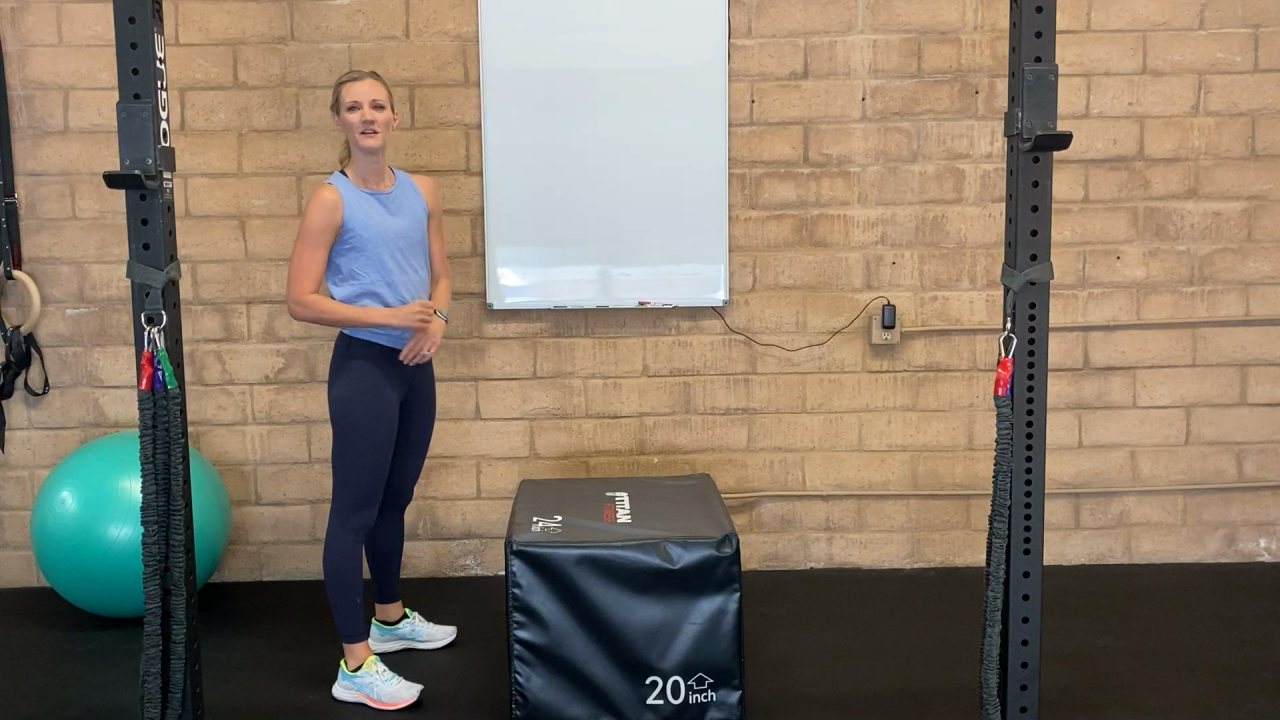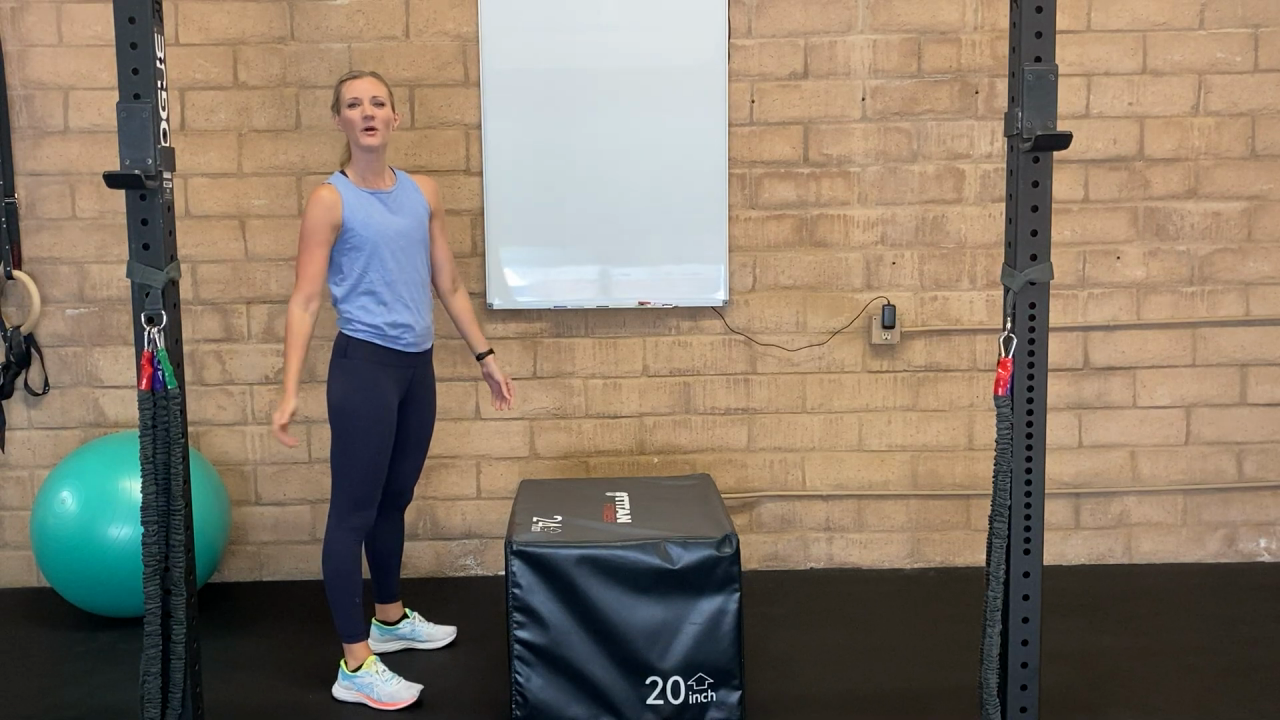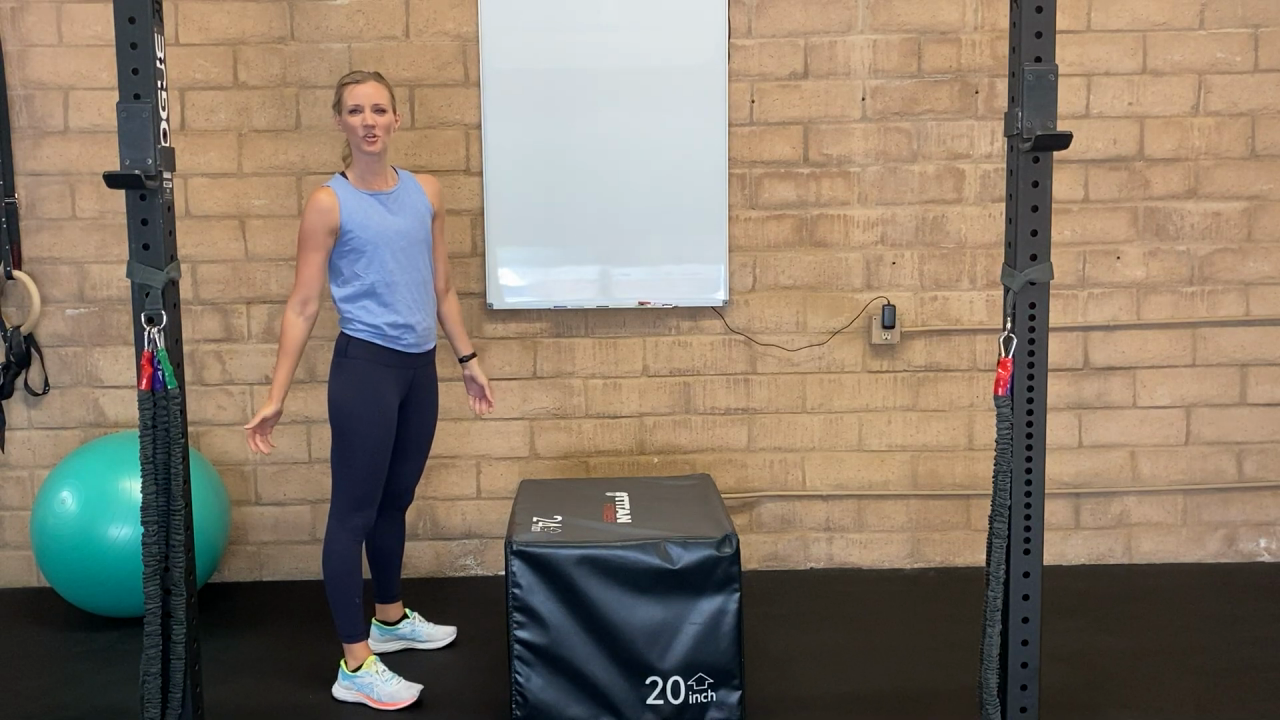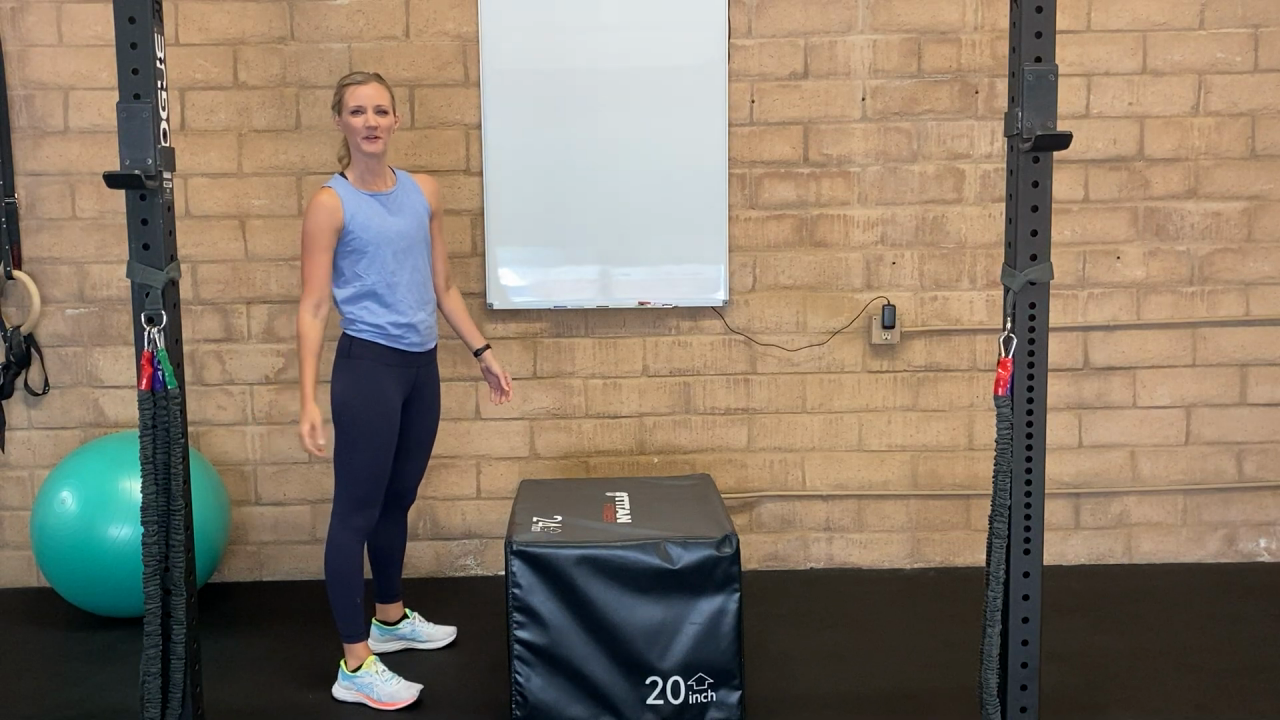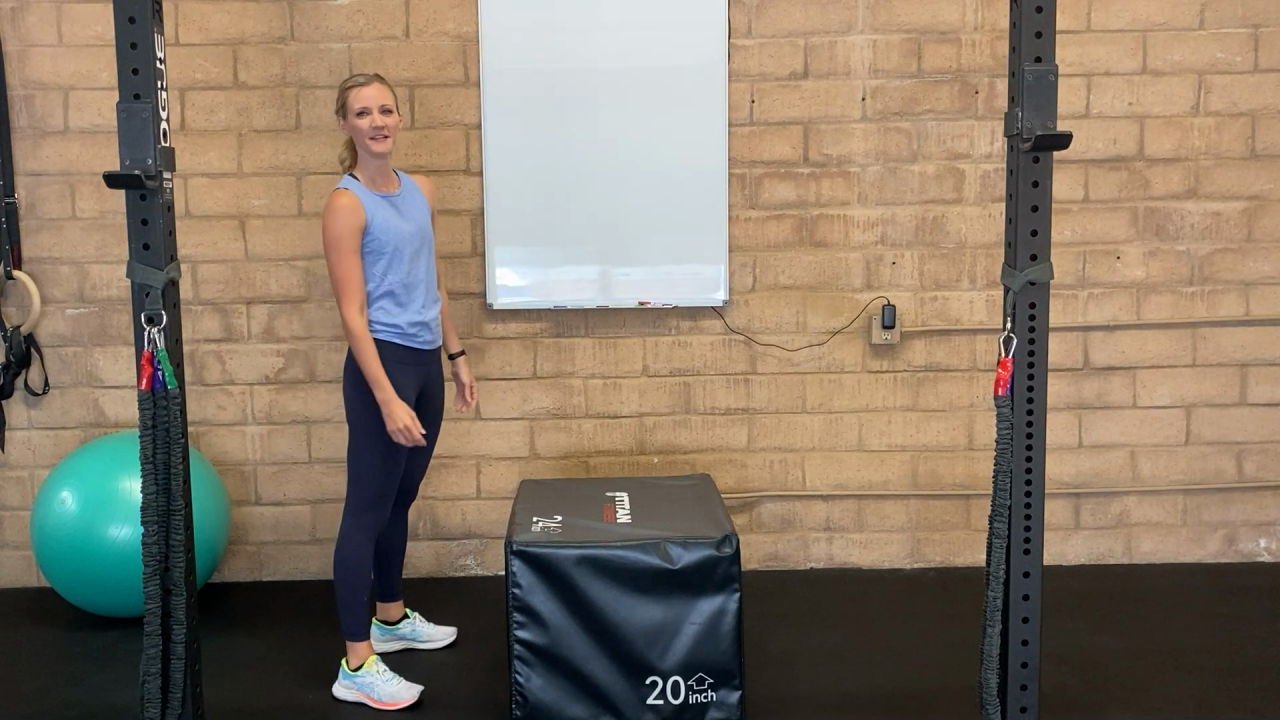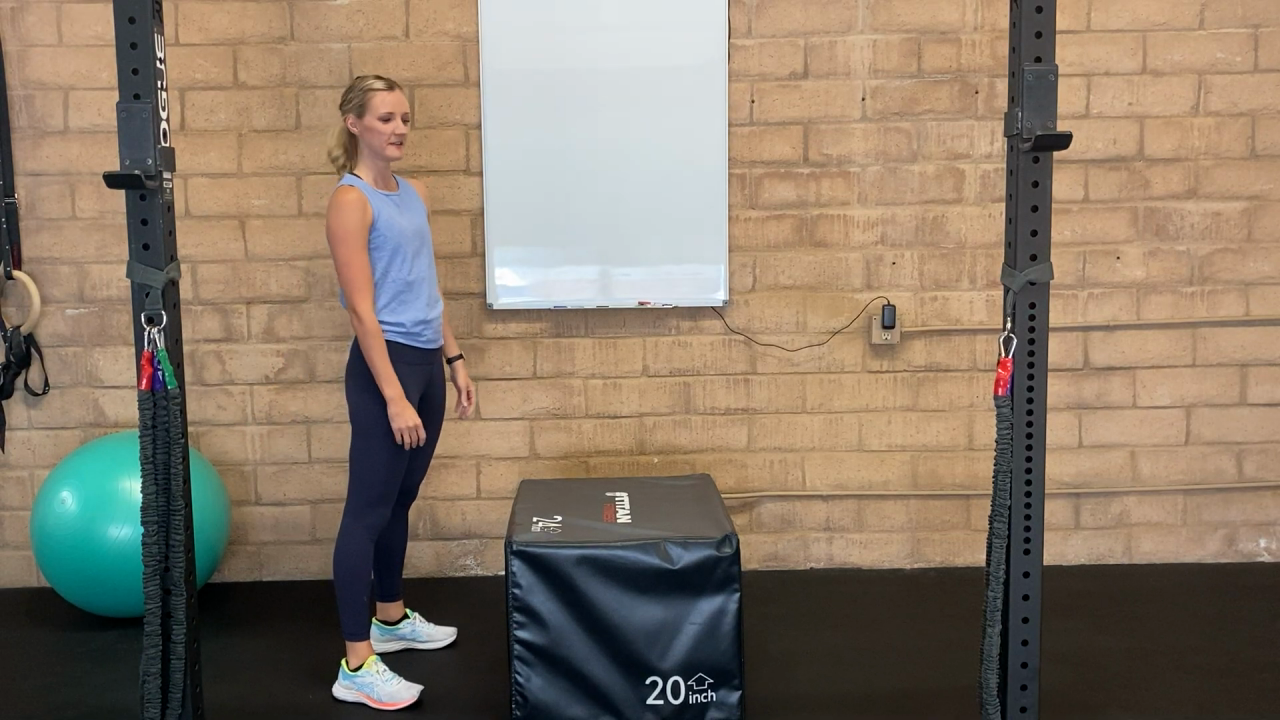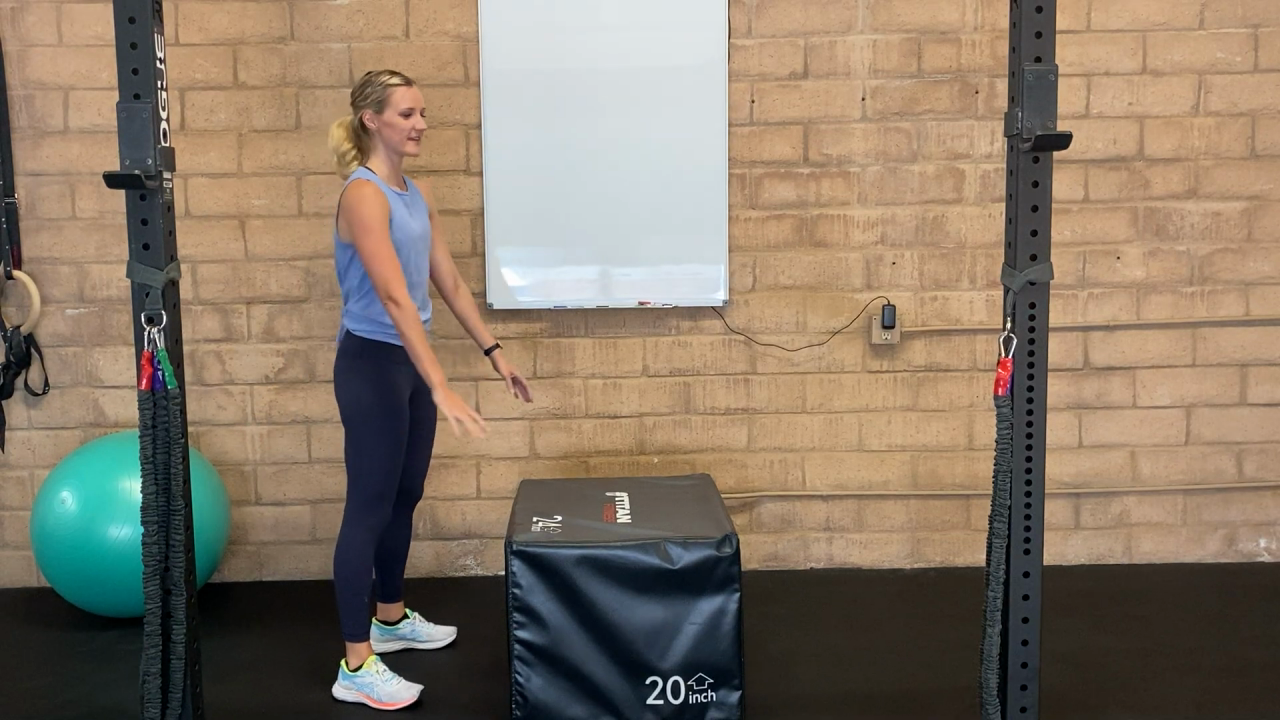
dt=0.4s
person 1, frame 1
left shoulder: (421, 191)
right shoulder: (329, 200)
left elbow: (438, 277)
right elbow: (300, 300)
left wrist: (434, 320)
right wrist: (386, 317)
left hip: (414, 367)
right hip: (363, 366)
left knee: (394, 499)
right knee: (355, 508)
left ankle: (391, 618)
right ankle: (354, 665)
person 1, frame 2
left shoulder: (424, 192)
right shoulder: (330, 200)
left elbow: (448, 284)
right elbow: (304, 300)
left wrist: (484, 354)
right wrist: (290, 392)
left hip: (416, 365)
right hip: (364, 366)
left knee: (394, 500)
right knee: (354, 510)
left ankle: (391, 617)
right ankle: (355, 666)
person 1, frame 3
left shoulder: (425, 192)
right shoulder: (328, 203)
right elbow: (302, 305)
left wrist: (467, 358)
right wrist: (276, 396)
left hip: (419, 366)
right hip: (365, 367)
left knee: (396, 500)
right knee: (355, 509)
left ankle: (391, 619)
right ankle: (355, 666)
person 1, frame 4
left shoulder: (423, 191)
right shoulder: (330, 203)
right elbow: (313, 308)
left wrist: (482, 351)
right wrist: (309, 401)
left hip: (421, 365)
right hip: (368, 367)
left knee: (398, 500)
right knee: (358, 509)
left ankle: (391, 618)
right ankle: (355, 666)
person 1, frame 5
left shoulder: (421, 191)
right shoulder: (346, 204)
right elbow: (353, 314)
left wrist: (455, 356)
right wrist: (387, 401)
left hip: (425, 363)
right hip: (381, 367)
left knee: (399, 500)
right knee: (367, 508)
left ankle: (391, 618)
right ankle: (355, 666)
person 1, frame 6
left shoulder: (413, 194)
right shoulder: (349, 200)
right elbow: (363, 310)
left wrist: (455, 361)
right wrist: (394, 396)
left hip: (426, 362)
right hip: (383, 367)
left knee: (400, 499)
right knee: (368, 508)
left ankle: (391, 618)
right ankle: (356, 665)
person 1, frame 7
left shoulder: (418, 195)
right shoulder: (363, 195)
left elbow: (450, 284)
right elbow: (395, 299)
left wrist: (494, 354)
right wrist: (442, 388)
left hip: (406, 362)
right hip: (370, 364)
left knee: (404, 497)
right knee: (369, 506)
left ankle: (390, 618)
right ankle: (356, 666)
